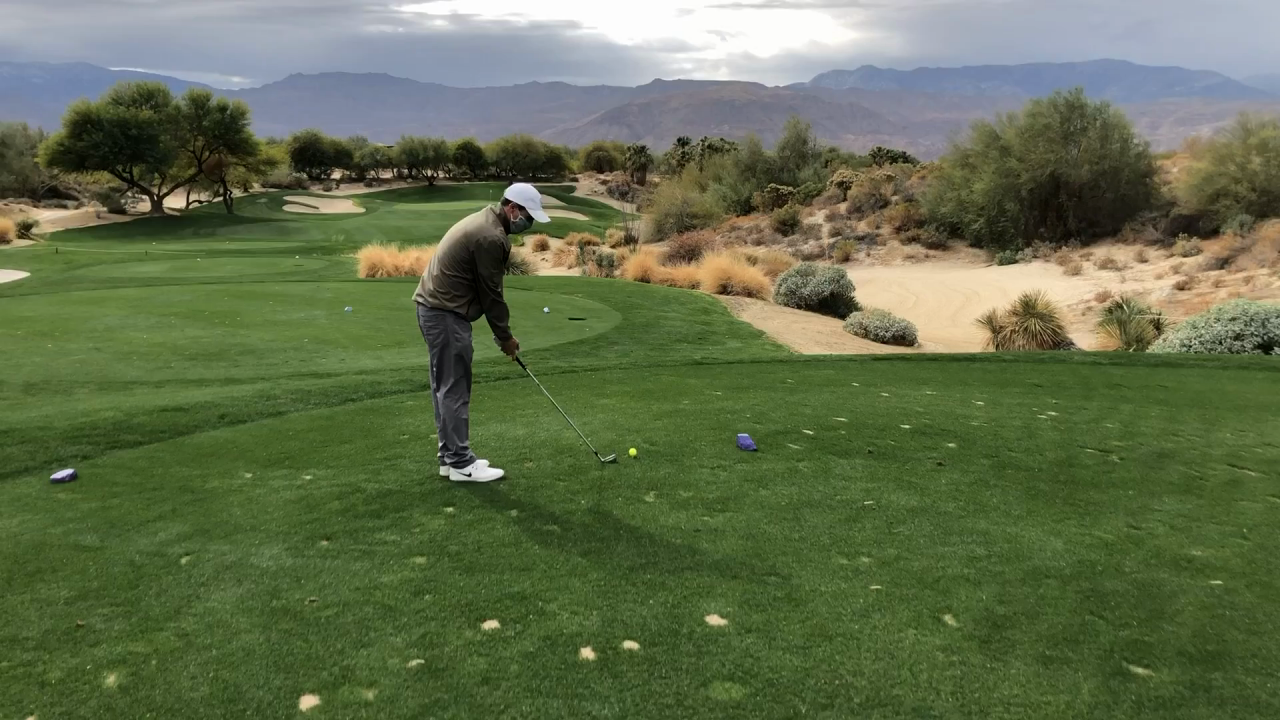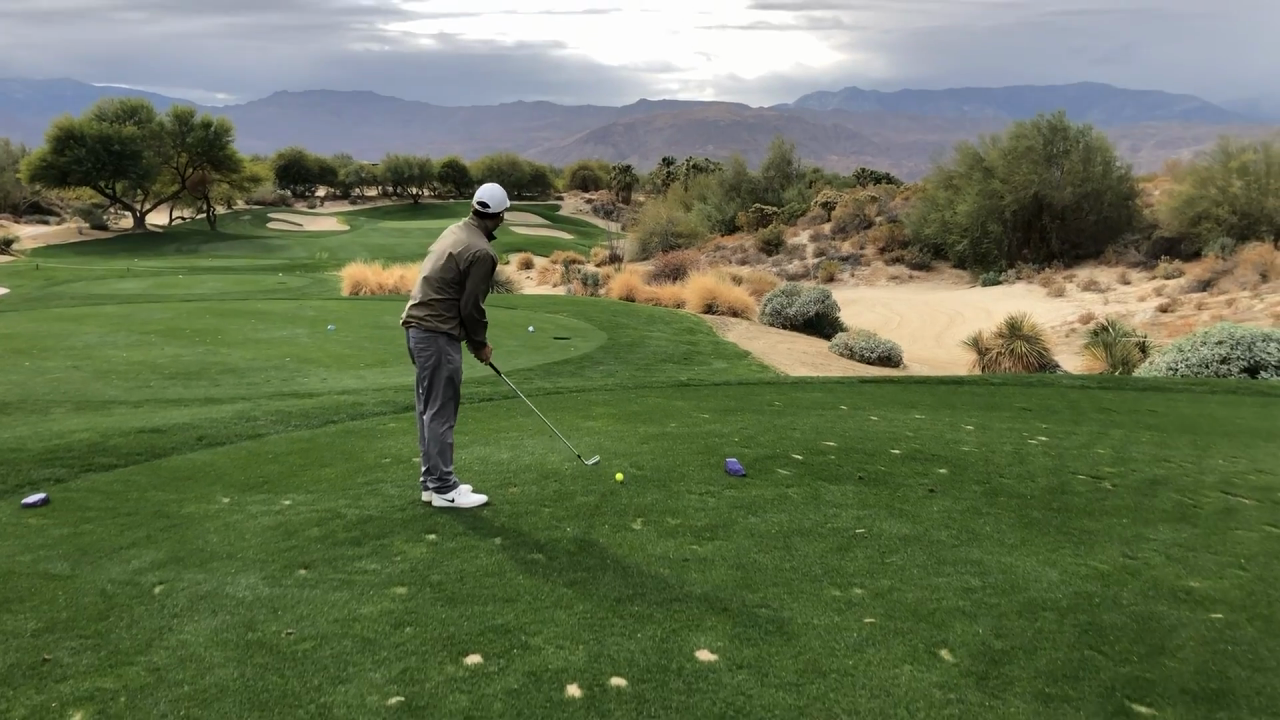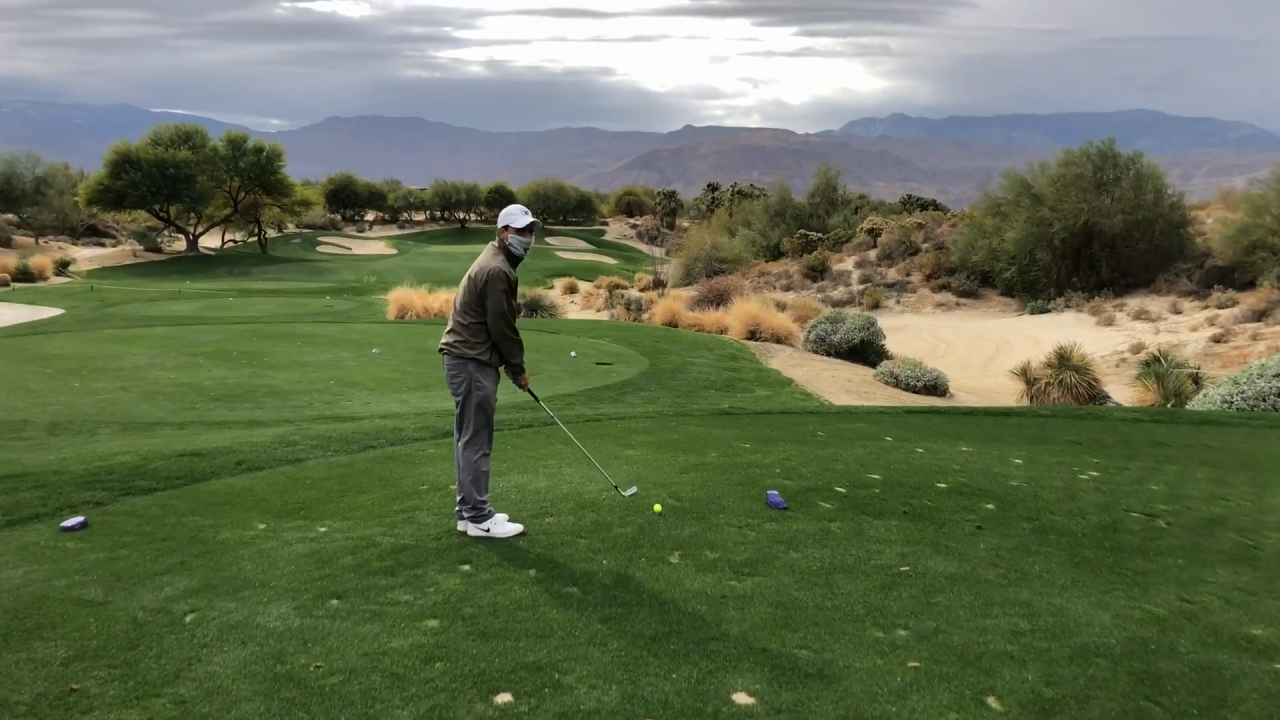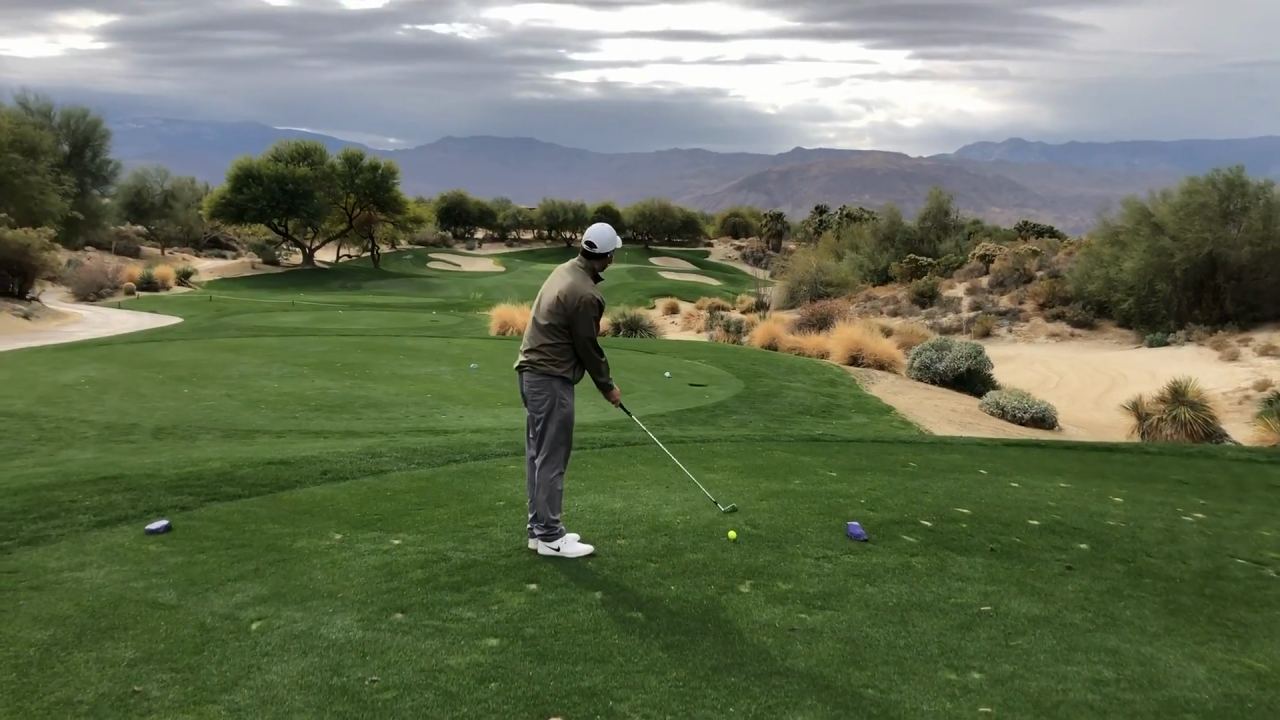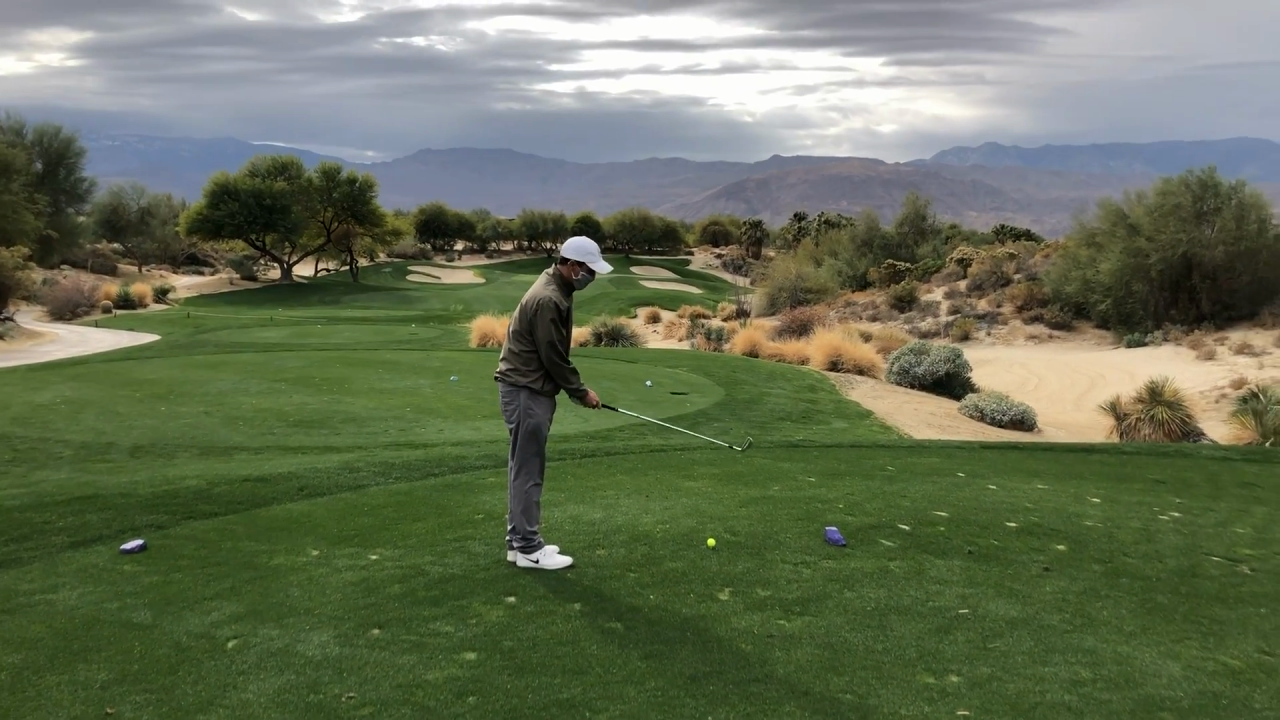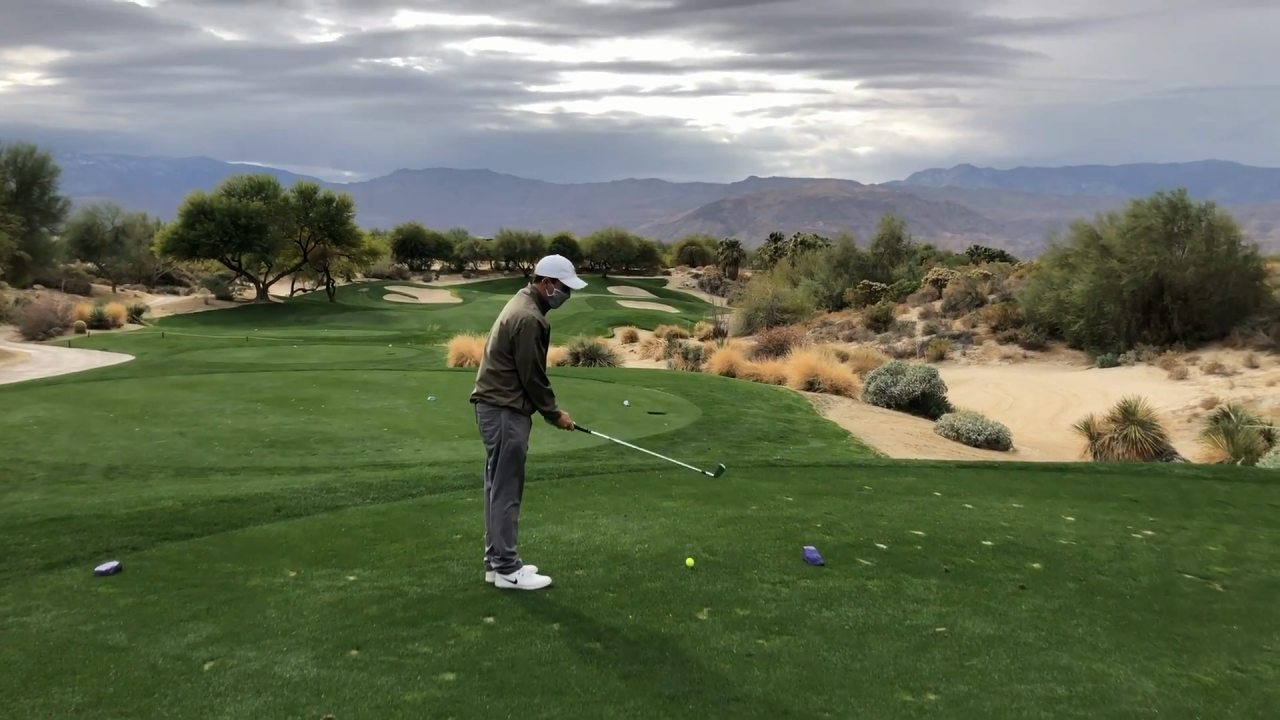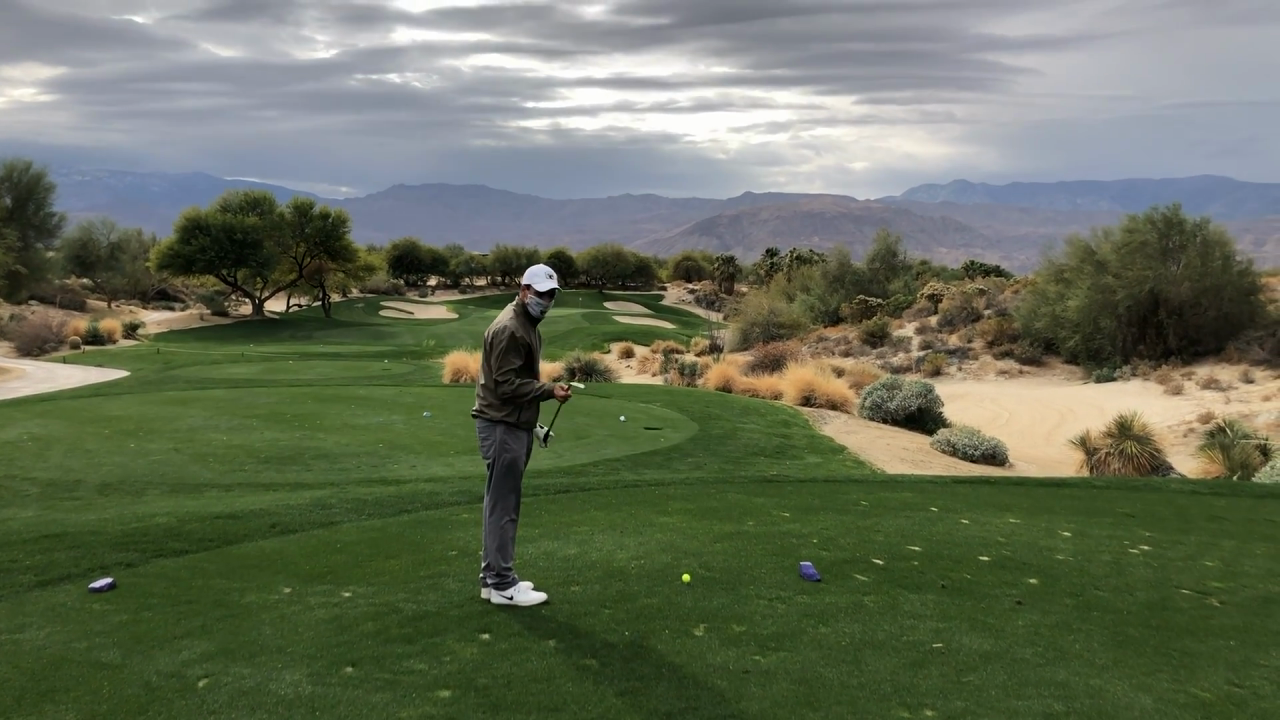
dt=0.7s
person 1, frame 1
left shoulder: (484, 219)
right shoulder: (492, 237)
left elbow: (484, 286)
right elbow: (490, 292)
left wrist: (502, 331)
right wrist: (505, 336)
left hip: (435, 307)
right hip: (446, 313)
left knee: (446, 387)
right knee: (455, 389)
left ankle: (450, 455)
right ankle: (460, 463)
person 1, frame 2
left shoulder: (455, 231)
right shoulder: (481, 252)
right elbow: (471, 306)
left wrist: (474, 340)
right wrist: (480, 344)
left hip: (420, 327)
right hip: (438, 335)
left knee: (430, 409)
right knee: (440, 412)
left ankle: (433, 480)
right ankle: (443, 489)
person 1, frame 3
left shoulder: (495, 262)
right shoulder: (497, 271)
right elbow: (501, 328)
left wrist: (511, 366)
right wrist: (518, 369)
left hip: (467, 358)
right hip: (472, 362)
left knee: (469, 438)
right knee: (476, 441)
left ankle: (469, 509)
right ankle: (478, 518)
person 1, frame 4
left shoulder: (564, 272)
right shoulder: (587, 295)
right elbow: (588, 347)
right wrist: (607, 386)
left hip: (533, 373)
right hip: (551, 380)
left knee: (540, 455)
right knee: (552, 459)
left ankle: (540, 527)
right ankle: (549, 536)
person 1, frame 5
left shoulder: (554, 289)
right shoulder: (548, 299)
right elbow: (553, 356)
left wrist: (575, 388)
right wrist: (580, 391)
left hip: (529, 388)
right hip: (526, 391)
left knee: (524, 468)
right knee: (528, 469)
left ankle: (519, 539)
right ankle: (528, 548)
person 1, frame 6
left shoulder: (522, 304)
right shoulder: (530, 319)
right elbow: (532, 375)
left wrist: (548, 409)
right wrist: (553, 413)
left hip: (498, 406)
right hip: (504, 411)
left knee: (500, 486)
right knee: (507, 489)
left ankle: (497, 559)
right ankle: (506, 568)
person 1, frame 7
left shoulder: (527, 326)
right shoulder: (508, 328)
right elbow: (506, 385)
left wrist: (532, 422)
right wrist: (550, 391)
left hip: (514, 424)
right hip: (501, 426)
left knee: (501, 503)
right knee: (503, 504)
left ankle: (493, 575)
right ankle: (501, 584)
